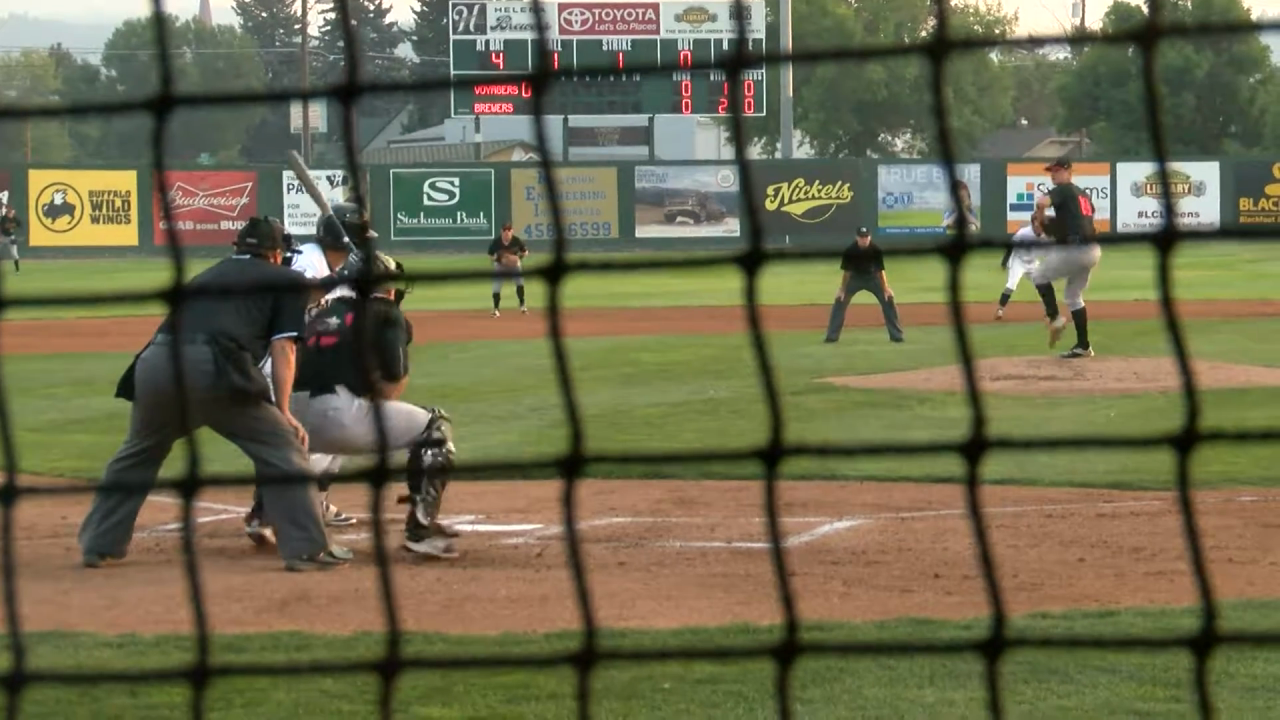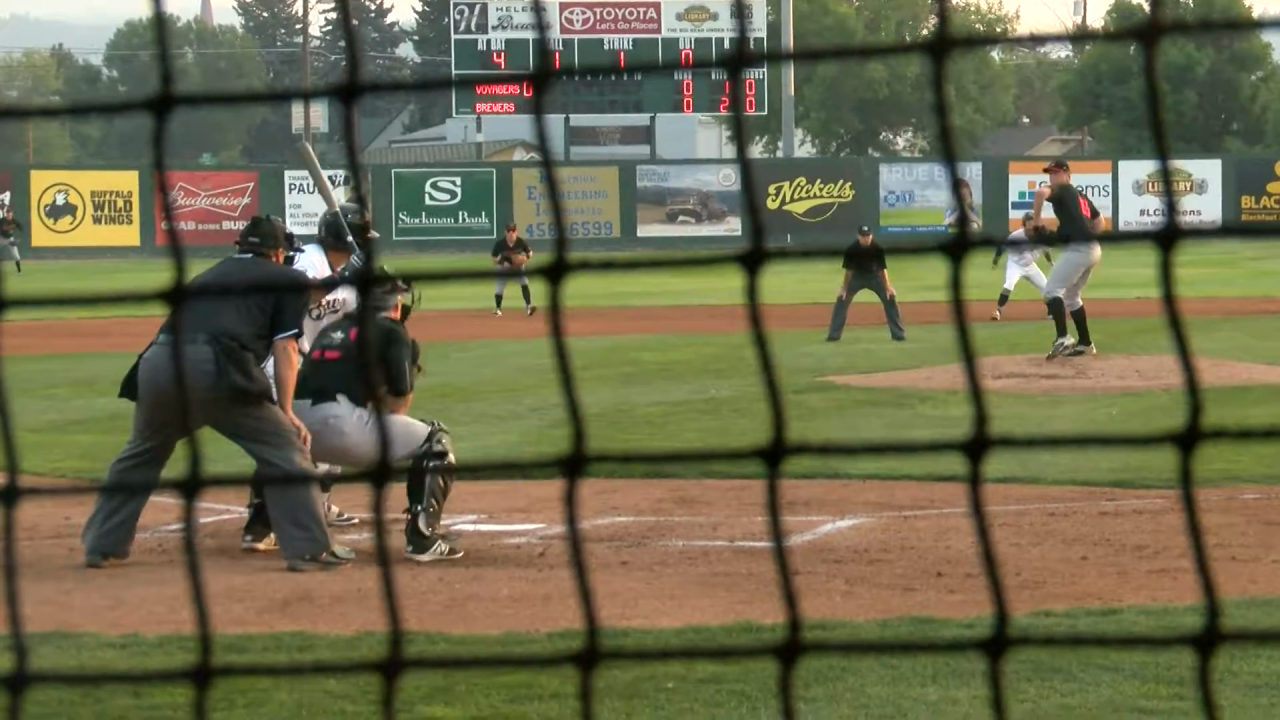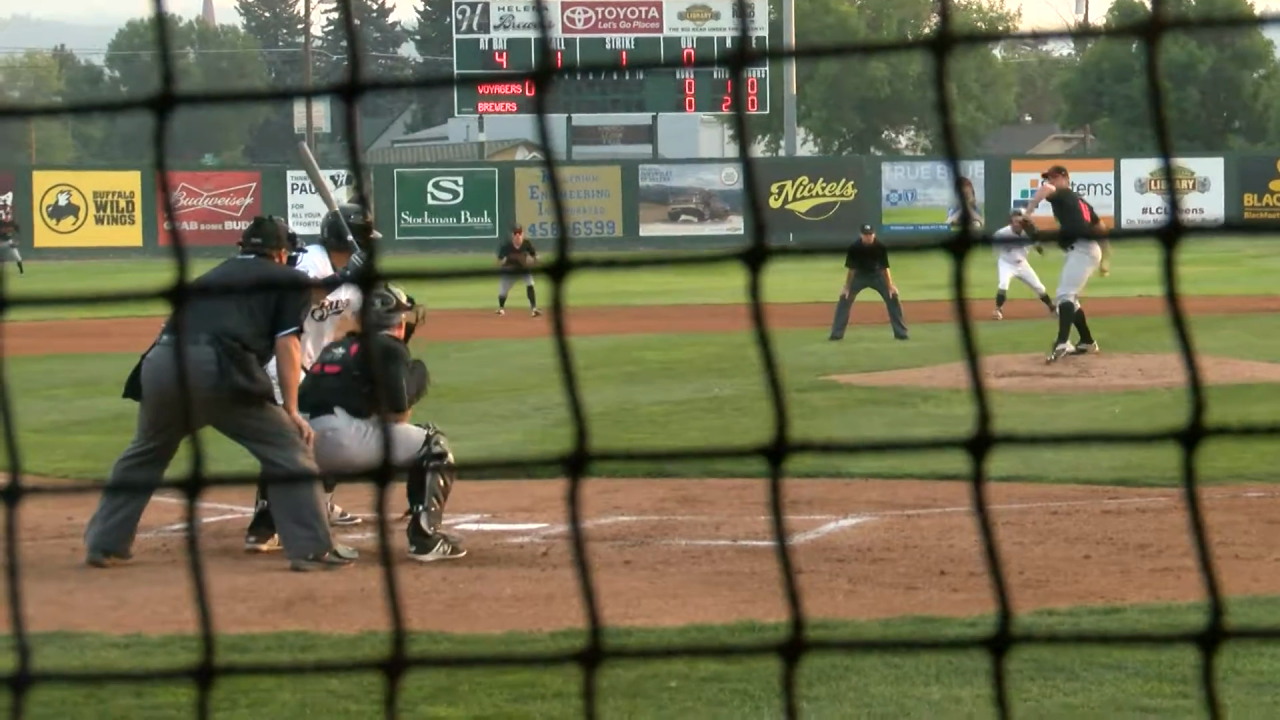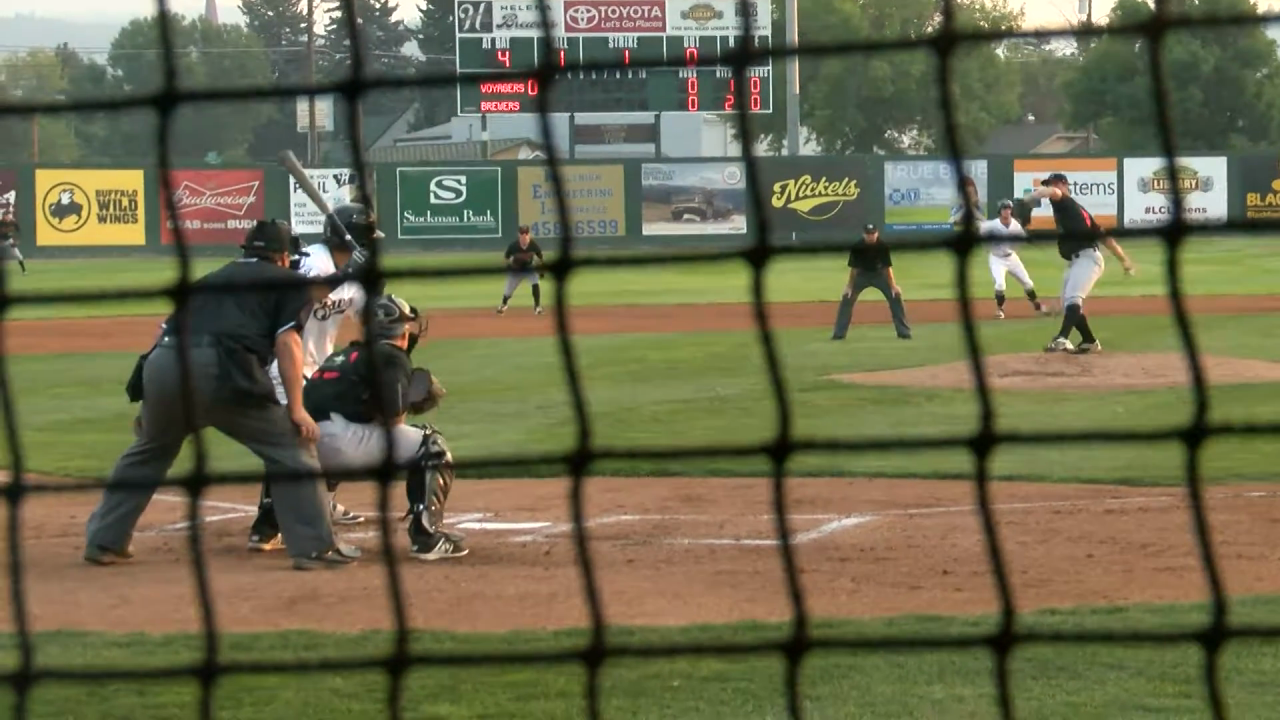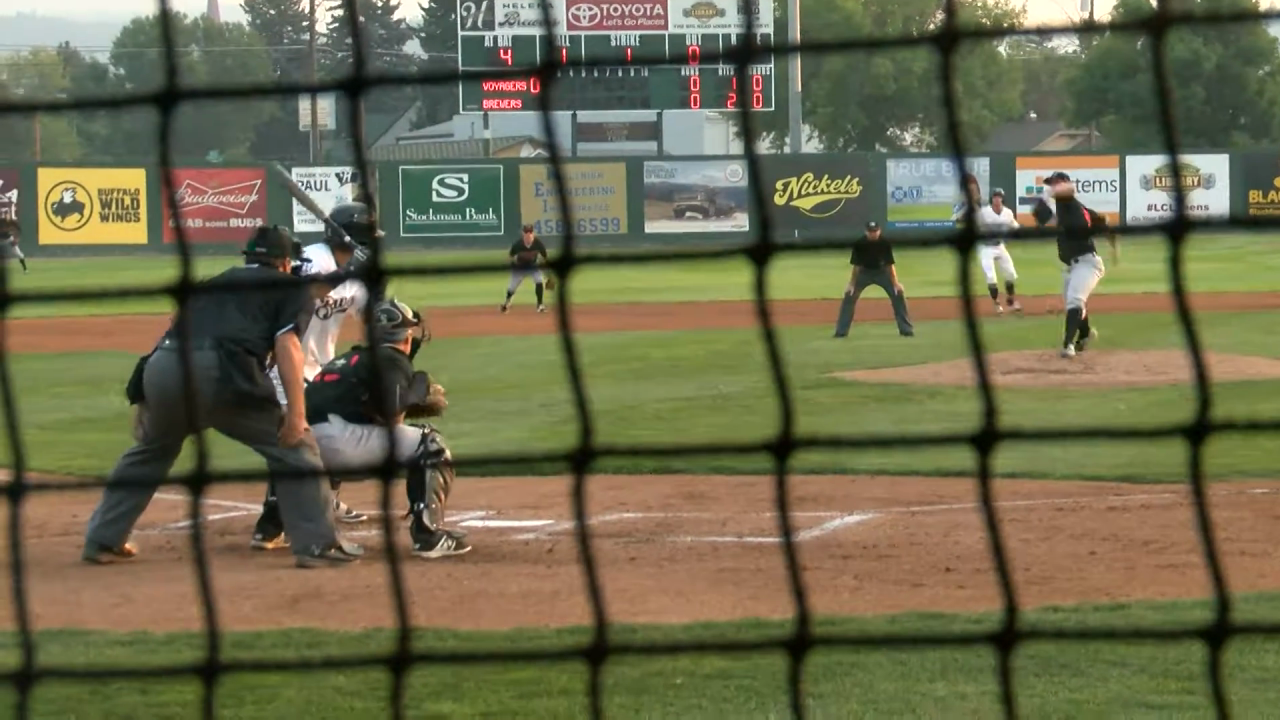
dt=0.1s
person 1, frame 1
left shoulder: (209, 273)
right shoulder: (286, 280)
right elbow: (282, 348)
right wrist: (283, 412)
left hip: (156, 361)
right hip: (212, 366)
left knee: (137, 454)
right knee: (283, 449)
left ankle: (99, 546)
right ankle: (308, 549)
person 1, frame 2
left shoulder: (211, 273)
right shoulder: (288, 279)
right elbow: (284, 347)
right wrist: (286, 411)
left hip: (159, 361)
right hip: (214, 366)
left knee: (141, 454)
right knee: (285, 449)
left ankle: (103, 546)
right ankle: (310, 549)
person 1, frame 3
left shoulder: (212, 274)
right shoulder: (289, 280)
right elbow: (286, 343)
right wrist: (290, 409)
left hip: (160, 362)
right hip: (216, 367)
left knee: (144, 453)
right knee: (288, 448)
left ankle: (105, 544)
right ankle: (313, 549)
person 1, frame 4
left shoulder: (213, 277)
right shoulder: (290, 282)
right elbow: (286, 341)
left wrist: (149, 406)
right wrist: (295, 408)
left hip: (162, 362)
right hip: (218, 368)
left knee: (147, 452)
right knee: (291, 447)
left ankle: (104, 541)
right ankle: (315, 548)
person 1, frame 5
left shoulder: (216, 282)
right shoulder: (292, 288)
right elbow: (286, 343)
left wrist: (142, 401)
right wrist: (296, 410)
left hip: (161, 366)
right hip: (217, 371)
left knee: (149, 451)
right knee: (294, 447)
left ankle: (102, 540)
right ankle: (319, 544)
person 2, frame 1
left shoulder: (342, 271)
right shoulder: (307, 258)
right wrist: (339, 278)
right hip: (278, 363)
left ankle: (316, 504)
right ankle: (264, 517)
person 2, frame 2
left shoulder: (343, 271)
right shoulder: (308, 259)
right wrist: (341, 278)
right hip: (279, 363)
left ankle: (318, 504)
right ankle: (262, 522)
person 2, frame 3
left shoulder: (348, 268)
right shoulder: (311, 260)
right wrist: (343, 277)
left hip: (314, 368)
right hip: (282, 365)
left ankle: (322, 504)
right ankle: (265, 525)
person 2, frame 4
left shoulder: (350, 274)
right shoulder: (314, 260)
left hip: (316, 368)
right hip: (282, 366)
left ankle: (326, 502)
right ankle: (267, 525)
person 2, frame 5
left shoulder: (354, 277)
right shoulder: (316, 257)
right wrist: (344, 273)
left hip: (315, 366)
left ankle: (328, 500)
right ankle: (271, 525)
person 3, frame 1
left shoulder: (324, 313)
right shoulder: (387, 315)
right elbow: (393, 384)
left hip: (296, 412)
right hip: (338, 412)
right knee: (435, 431)
right ankle: (422, 528)
person 3, frame 2
left shoulder: (332, 329)
right shoulder: (391, 331)
right elbow: (398, 401)
left hip: (298, 421)
right hip: (338, 421)
right knee: (436, 443)
right ankle: (423, 538)
person 3, frame 3
left shoulder: (337, 347)
right shoulder: (392, 348)
right elbow: (396, 415)
right hip: (337, 433)
right knee: (434, 447)
right ankle: (425, 539)
person 3, frame 4
left shoulder: (341, 355)
right shoulder: (392, 356)
right elbow: (393, 420)
right hip: (335, 438)
right knee: (431, 447)
right ankle: (427, 538)
person 3, frame 5
left shoulder: (344, 360)
right shoulder: (393, 360)
right elbow: (391, 421)
left wrist: (424, 404)
right hip: (336, 441)
right knee: (429, 445)
right ankle: (428, 536)
person 4, frame 1
left shoulder: (1061, 190)
right shoulder: (1082, 194)
left elbow: (1042, 202)
left wrist: (1040, 219)
right wrist: (1059, 224)
left hip: (1075, 248)
right hip: (1092, 250)
left knee: (1038, 276)
right knee: (1073, 297)
left ankle: (1055, 319)
right ankle: (1083, 346)
person 4, frame 2
left shoulder: (1061, 190)
right shoulder: (1081, 196)
left elbow: (1041, 192)
right elbow: (1100, 224)
left wrist: (1036, 219)
left hip: (1078, 248)
right hip: (1092, 250)
left knee: (1052, 290)
right knee: (1072, 297)
left ankle: (1062, 337)
right ankle: (1085, 343)
person 4, frame 3
left shoulder: (1063, 196)
right shoulder: (1081, 201)
left elbow: (1047, 189)
right elbow: (1100, 228)
left wrist: (1028, 213)
right wrist: (1104, 261)
left hip: (1083, 252)
right hip: (1090, 250)
left knee: (1064, 296)
right knee: (1069, 302)
left ankle: (1063, 343)
right ankle: (1087, 343)
person 4, frame 4
left shoulder: (1064, 203)
right shoulder: (1076, 209)
left elbow: (1052, 192)
right elbow: (1105, 236)
left wrist: (1027, 199)
right wrist: (1124, 261)
left hip: (1087, 258)
right hip: (1075, 262)
left knee: (1072, 297)
right knee: (1068, 304)
left ankle: (1062, 338)
right ankle: (1090, 341)
person 4, frame 5
left shoulder: (1068, 201)
right shoulder: (1072, 207)
left wrist: (1045, 197)
left hip: (1086, 263)
right hip: (1072, 266)
left knee: (1074, 300)
right knee: (1072, 302)
left ankle: (1068, 345)
right ankle: (1085, 333)
